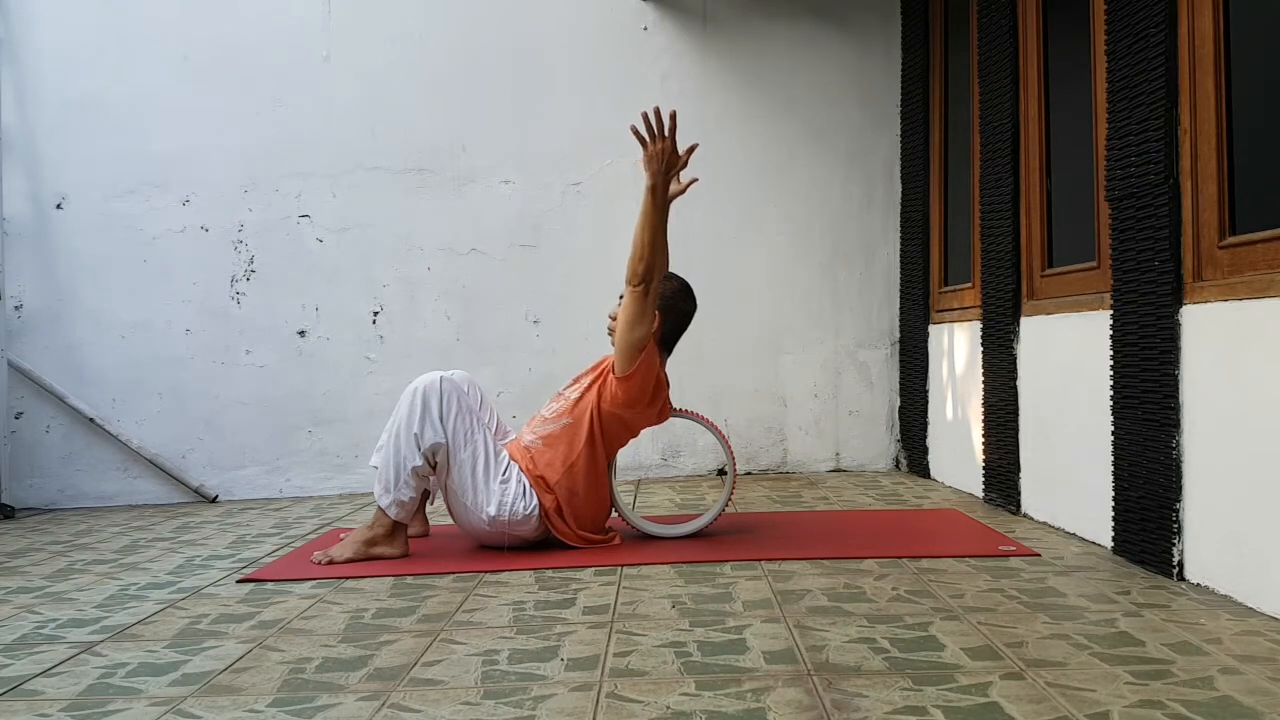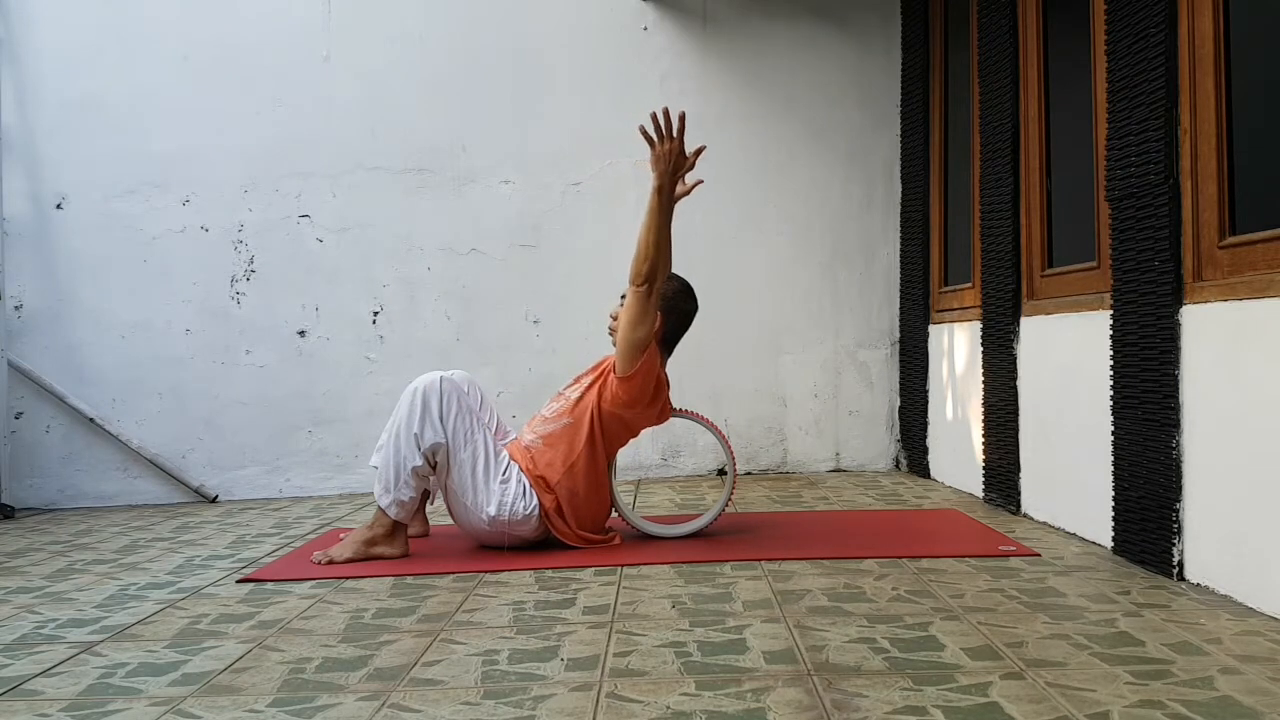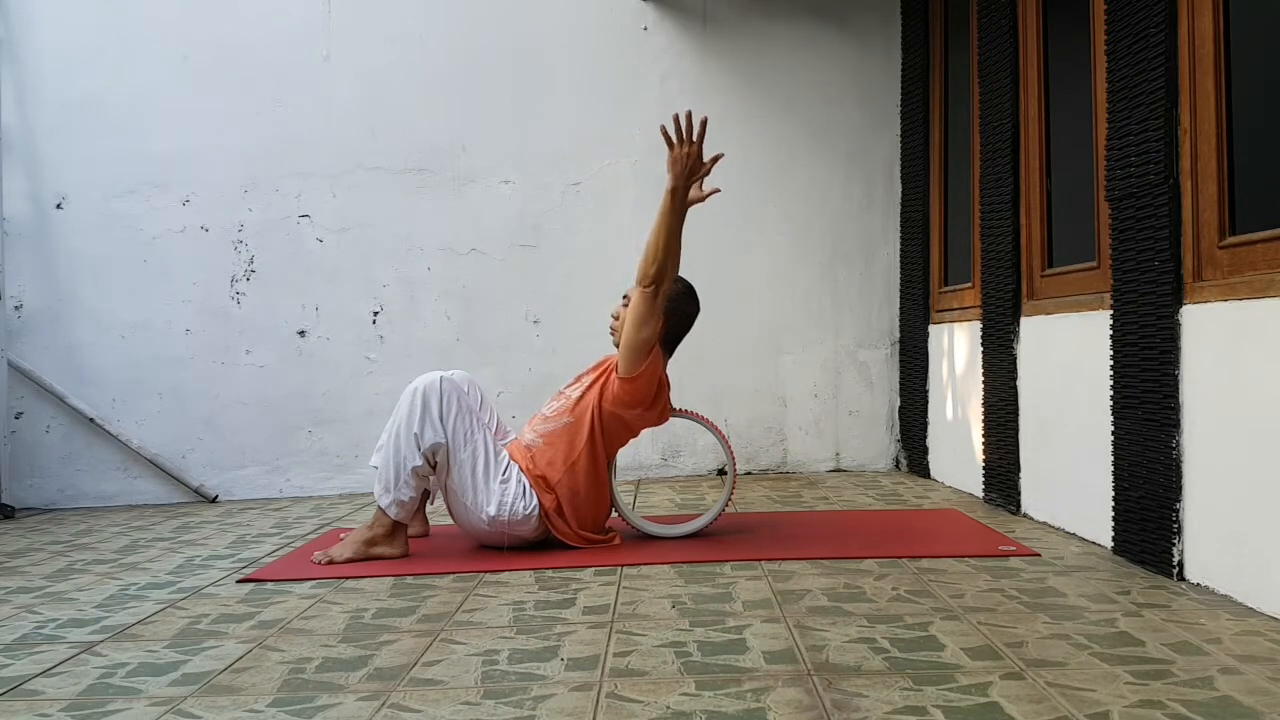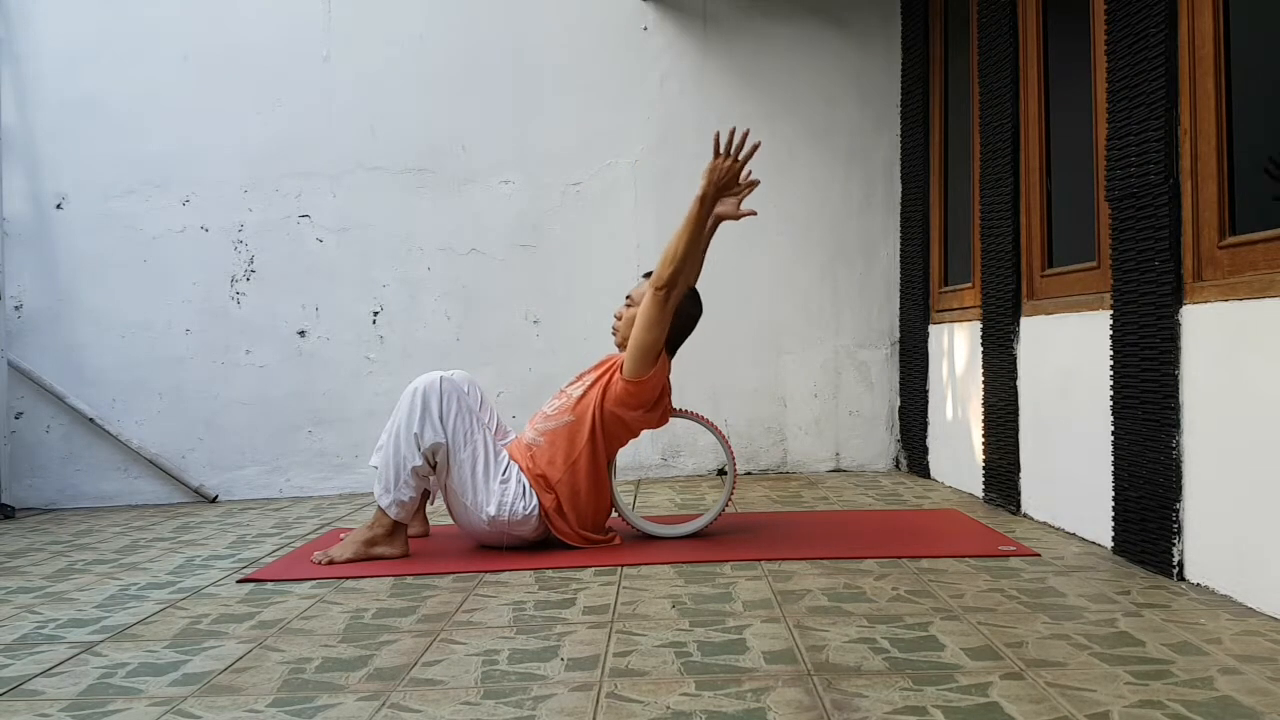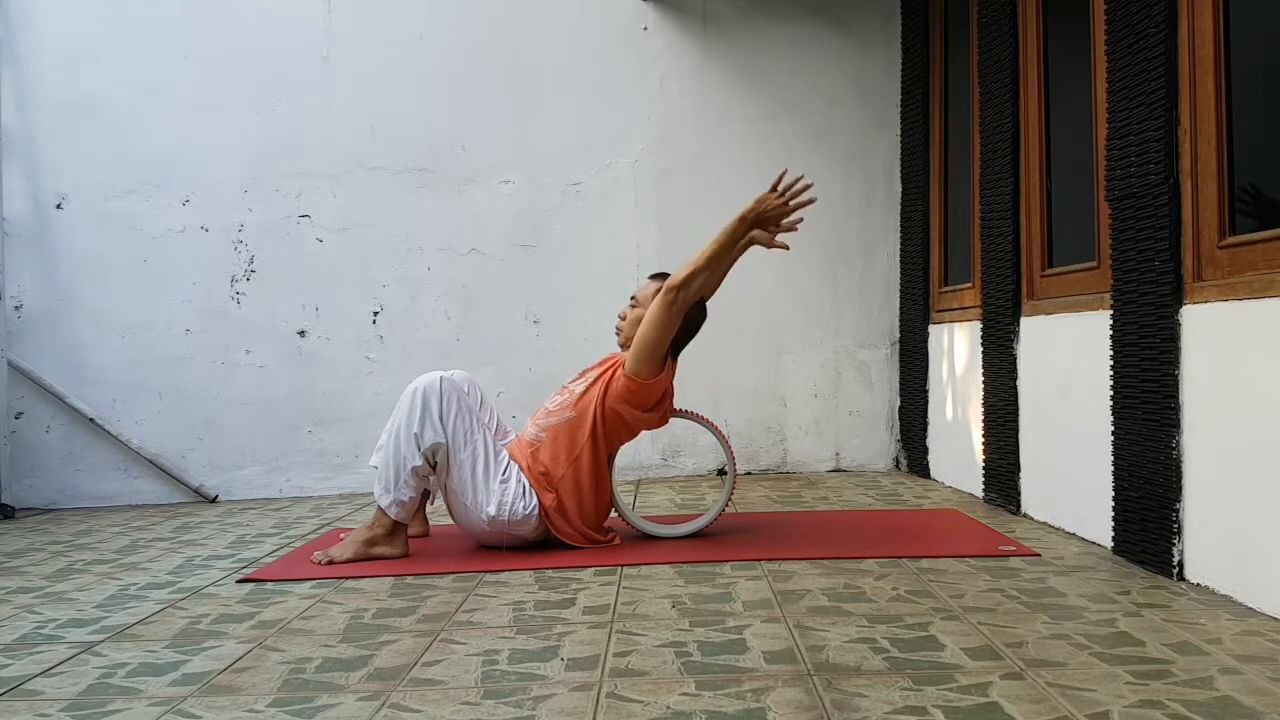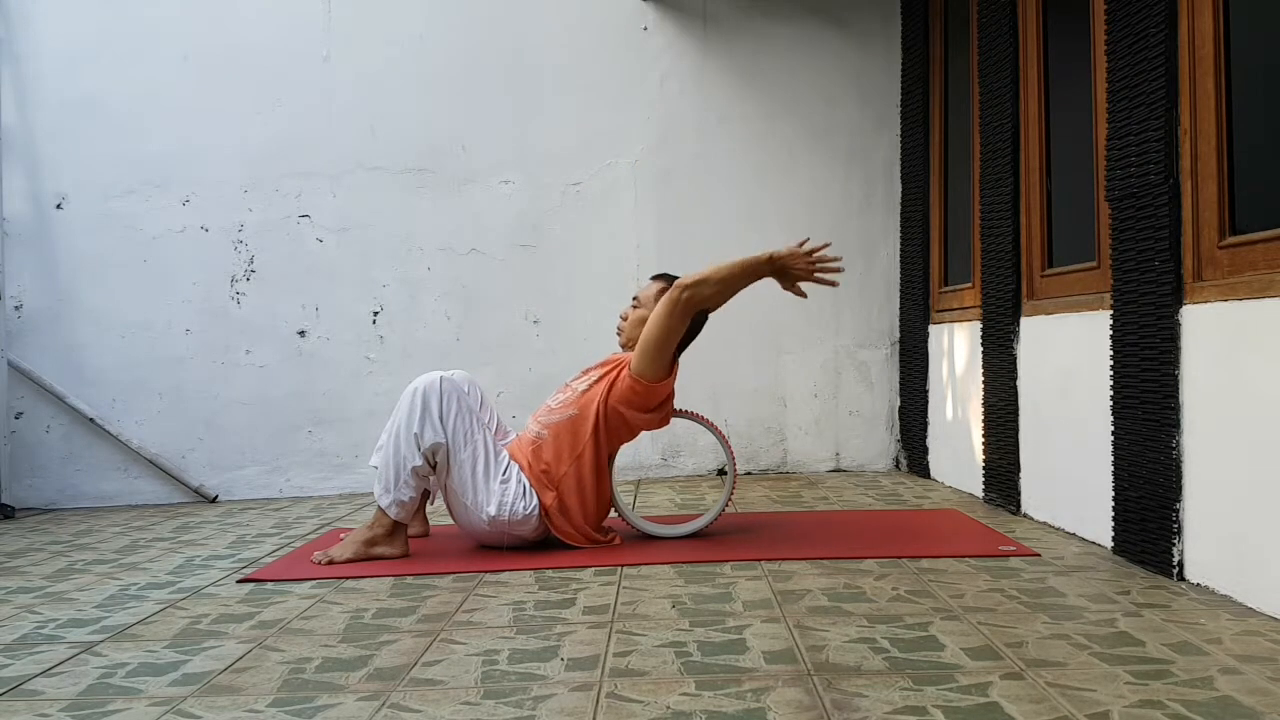
dt=0.3s
person 1, frame 1
left shoulder: (639, 376)
right shoulder: (638, 378)
left elbow: (641, 282)
right elbow: (651, 285)
left wrist: (654, 189)
right wrist: (662, 201)
left hip: (515, 506)
right hip: (517, 481)
left knee: (434, 391)
right knee: (456, 386)
left ankle: (386, 529)
right ankle: (410, 512)
person 1, frame 2
left shoulder: (640, 377)
right shoulder: (639, 376)
left elbow: (645, 282)
right elbow: (654, 287)
left wrist: (661, 190)
right wrist: (668, 199)
left hip: (517, 507)
right hip: (517, 483)
left knee: (434, 391)
right knee: (457, 387)
left ankle: (385, 530)
right ankle: (411, 511)
person 1, frame 3
left shoulder: (642, 378)
right shoulder: (635, 376)
left elbow: (651, 284)
right elbow: (661, 289)
left wrist: (675, 192)
right wrist: (681, 204)
left hip: (513, 507)
right hip: (518, 483)
left knee: (435, 391)
right knee: (457, 387)
left ankle: (387, 529)
right ankle: (412, 510)
person 1, frame 4
left shoulder: (643, 380)
right shoulder: (631, 373)
left elbow: (666, 285)
right elbow: (675, 292)
left wrist: (706, 198)
right wrist: (713, 218)
left hip: (515, 508)
right hip: (516, 488)
left knee: (433, 391)
right knee: (456, 387)
left ankle: (386, 531)
right ankle: (410, 512)
person 1, frame 5
left shoulder: (643, 381)
right shoulder: (632, 371)
left elbow: (678, 292)
right elbow: (688, 298)
left wrist: (746, 223)
right wrist: (747, 240)
left hip: (515, 508)
right hip: (519, 484)
left knee: (434, 392)
right knee: (456, 386)
left ankle: (386, 530)
right ankle: (412, 511)
person 1, frame 6
left shoulder: (643, 382)
right shoulder: (629, 373)
left elbow: (684, 294)
right elbow: (694, 302)
left wrist: (772, 263)
right wrist: (772, 267)
left hip: (514, 505)
right hip: (518, 483)
left knee: (434, 391)
right knee: (455, 391)
left ankle: (385, 530)
right ankle: (410, 511)
